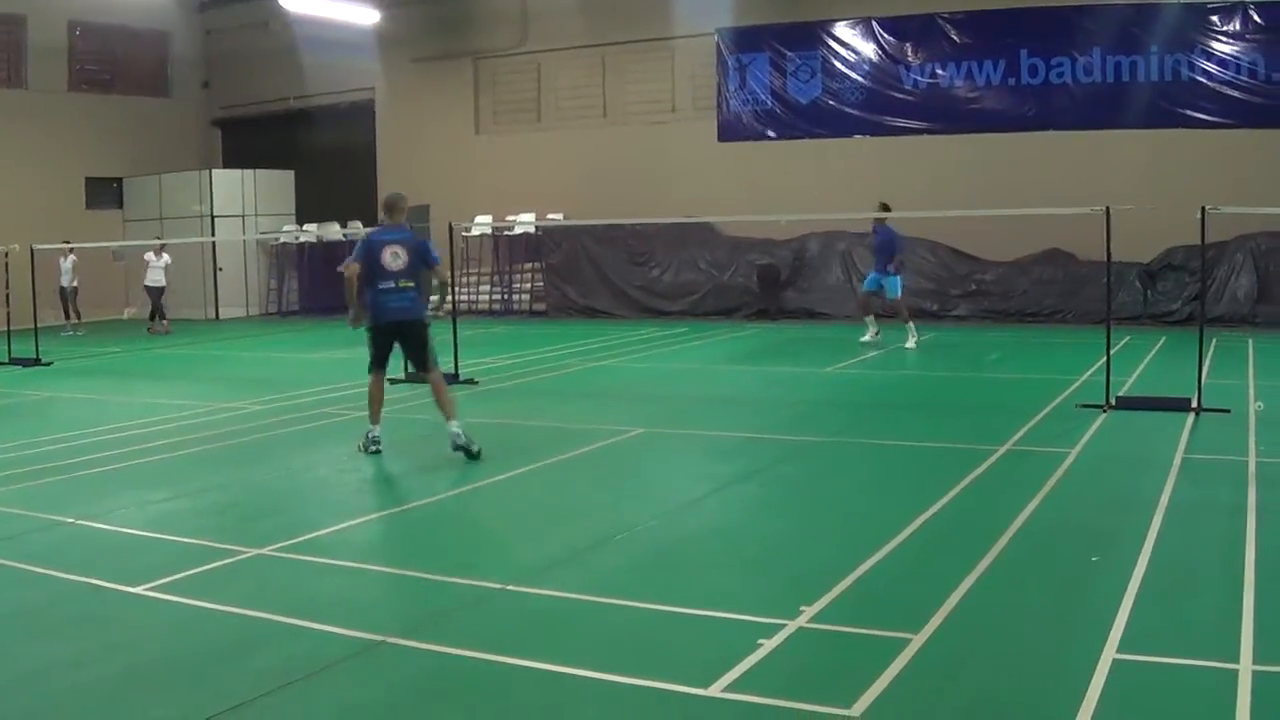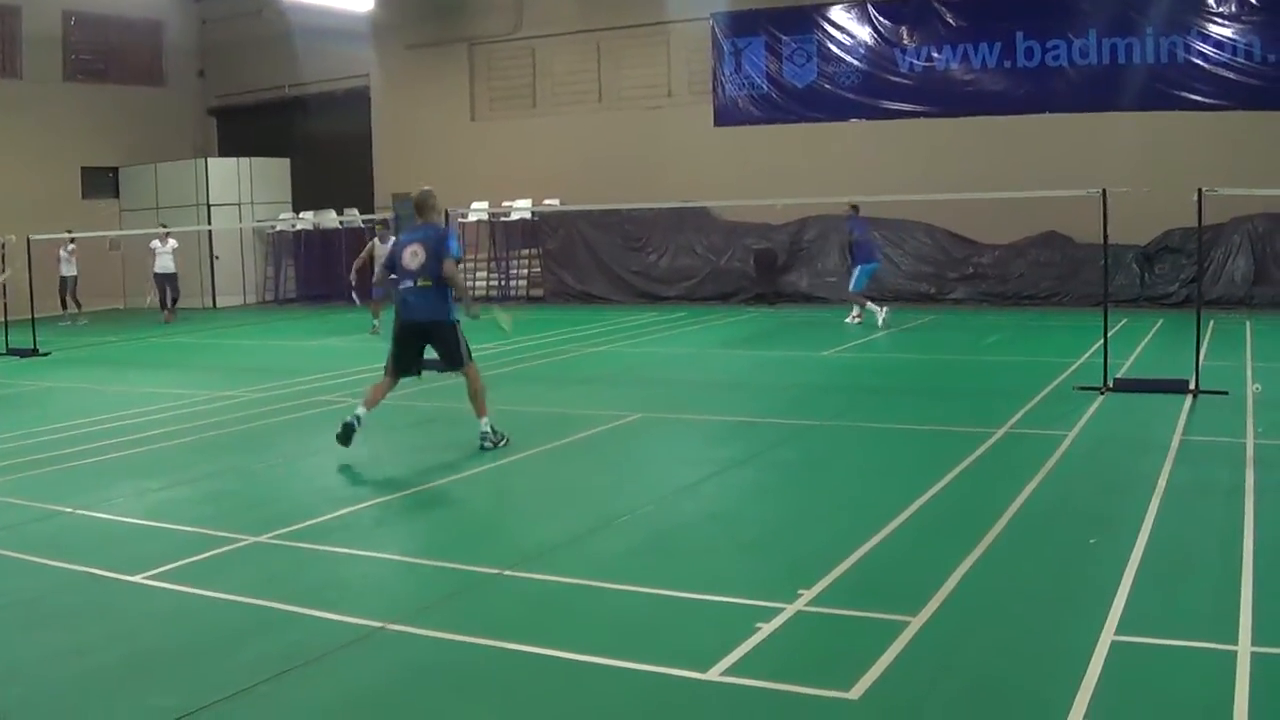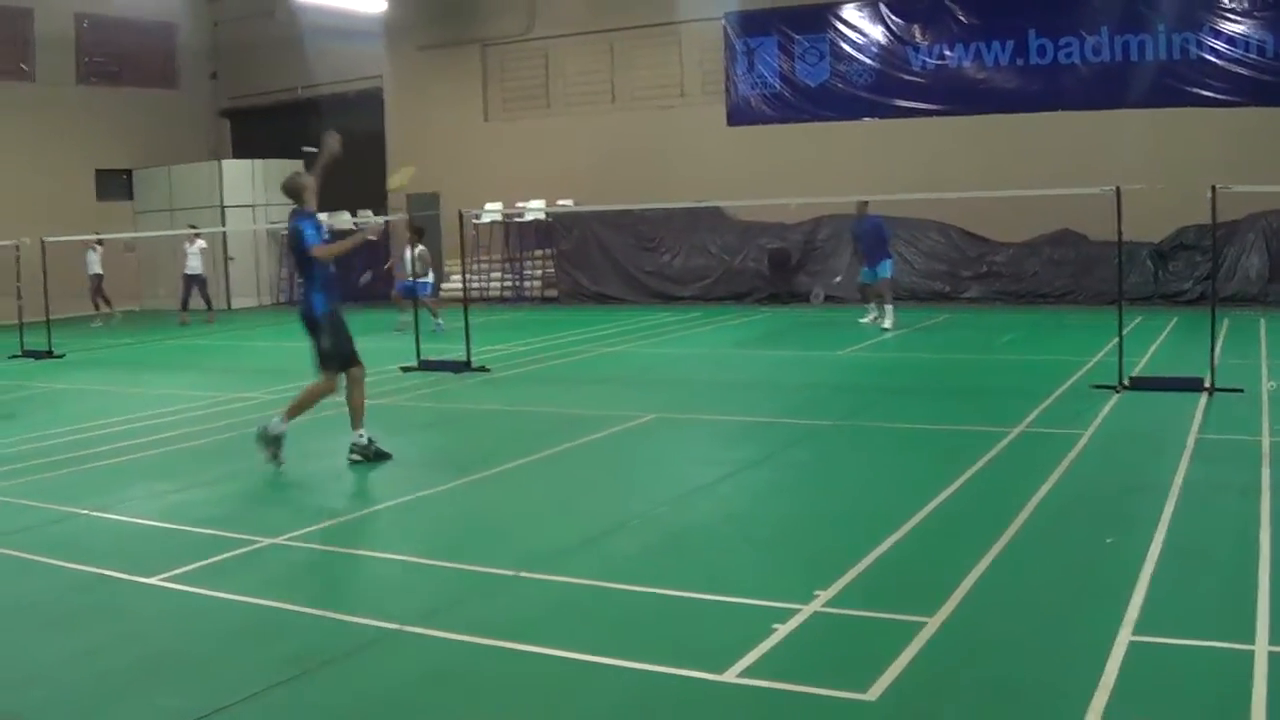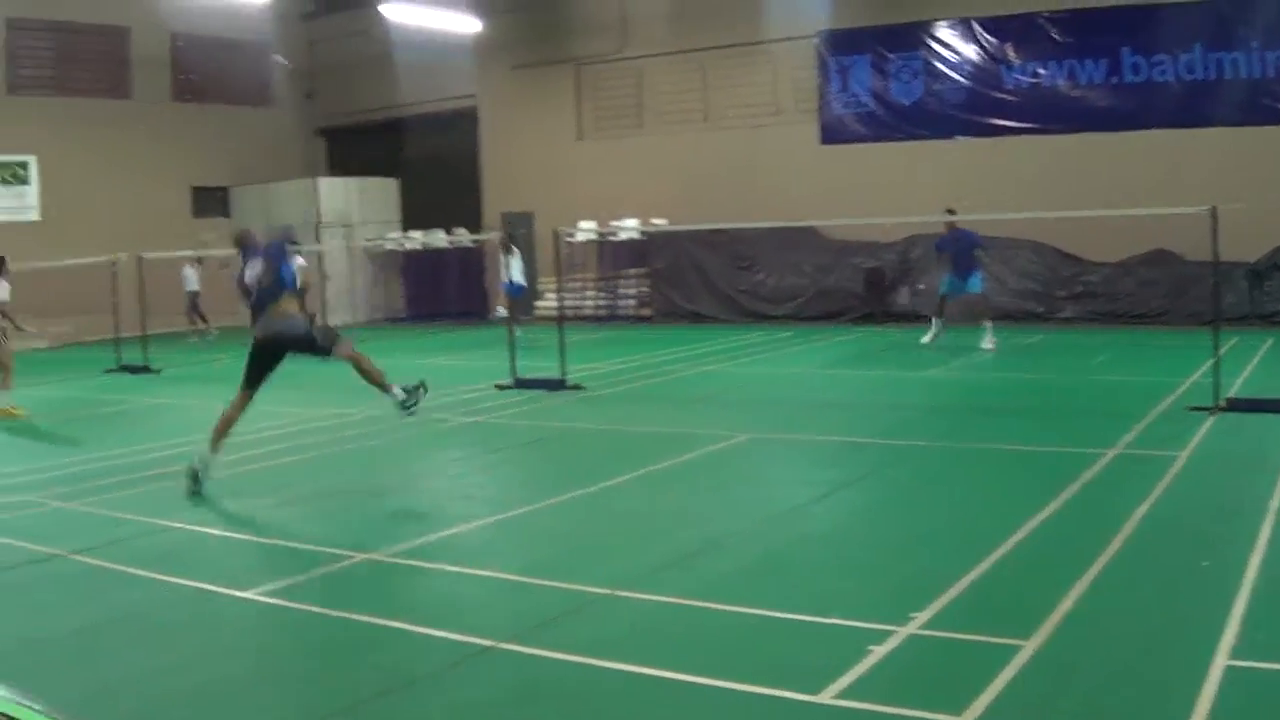
dt=0.5s
person 1, frame 1
left shoulder: (370, 240)
right shoulder: (418, 240)
left elbow: (350, 275)
right elbow: (442, 278)
left wrist: (355, 308)
left hip: (380, 317)
right hip: (413, 316)
left knee: (377, 374)
right knee: (433, 374)
left ankle: (373, 436)
right ankle: (456, 434)
person 1, frame 2
left shoulder: (401, 241)
right shoulder: (443, 236)
left elbow: (378, 279)
right elbow: (450, 272)
right wrist: (468, 302)
left hip: (405, 319)
right hip: (438, 316)
left knee: (390, 378)
right knee: (468, 368)
left ankle: (357, 417)
right ankle: (486, 430)
person 1, frame 3
left shoulder: (304, 216)
right shoulder: (304, 222)
left elbow: (310, 181)
right elbow: (321, 253)
left wrist: (326, 156)
right wrist: (359, 237)
left hip: (325, 309)
right hip: (319, 311)
left knee: (356, 373)
right knee: (329, 381)
left ankle: (360, 442)
right ankle: (274, 427)
person 1, frame 4
left shoulder: (242, 275)
right shoulder: (271, 250)
left hip: (264, 334)
right hip: (291, 325)
left knee: (242, 399)
right knee: (349, 351)
left ankle: (203, 463)
right ankle: (400, 396)
